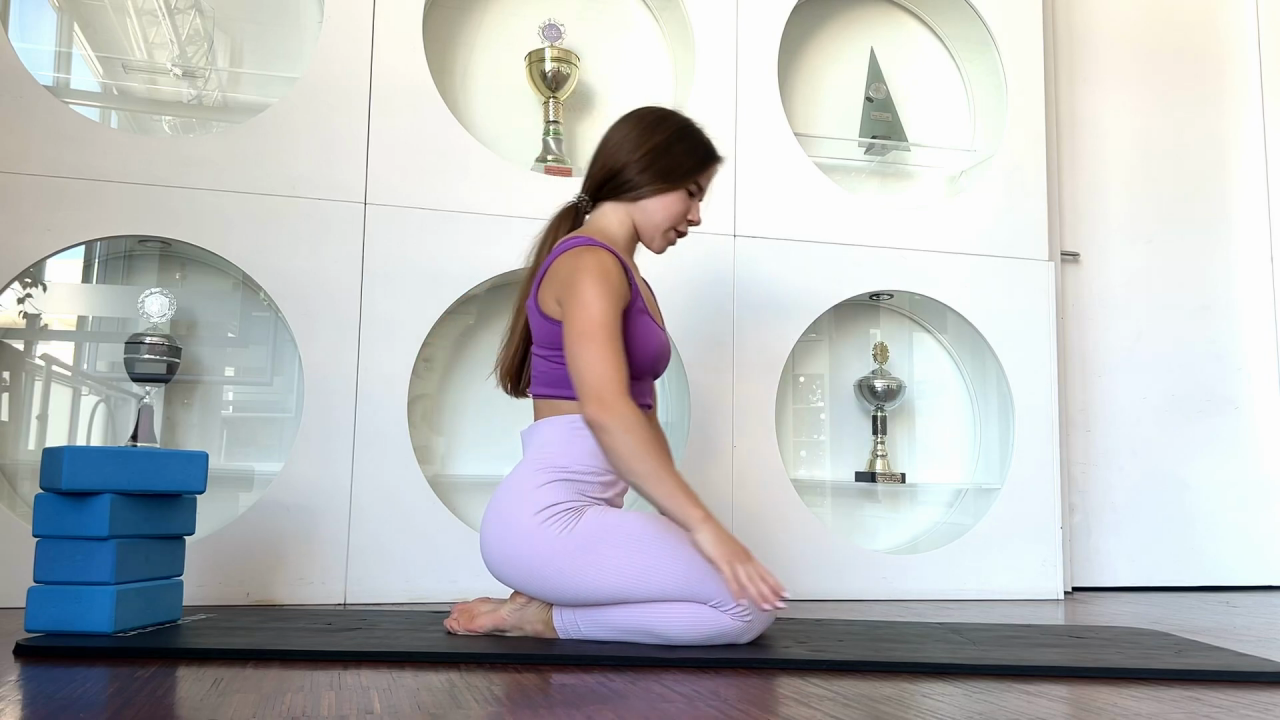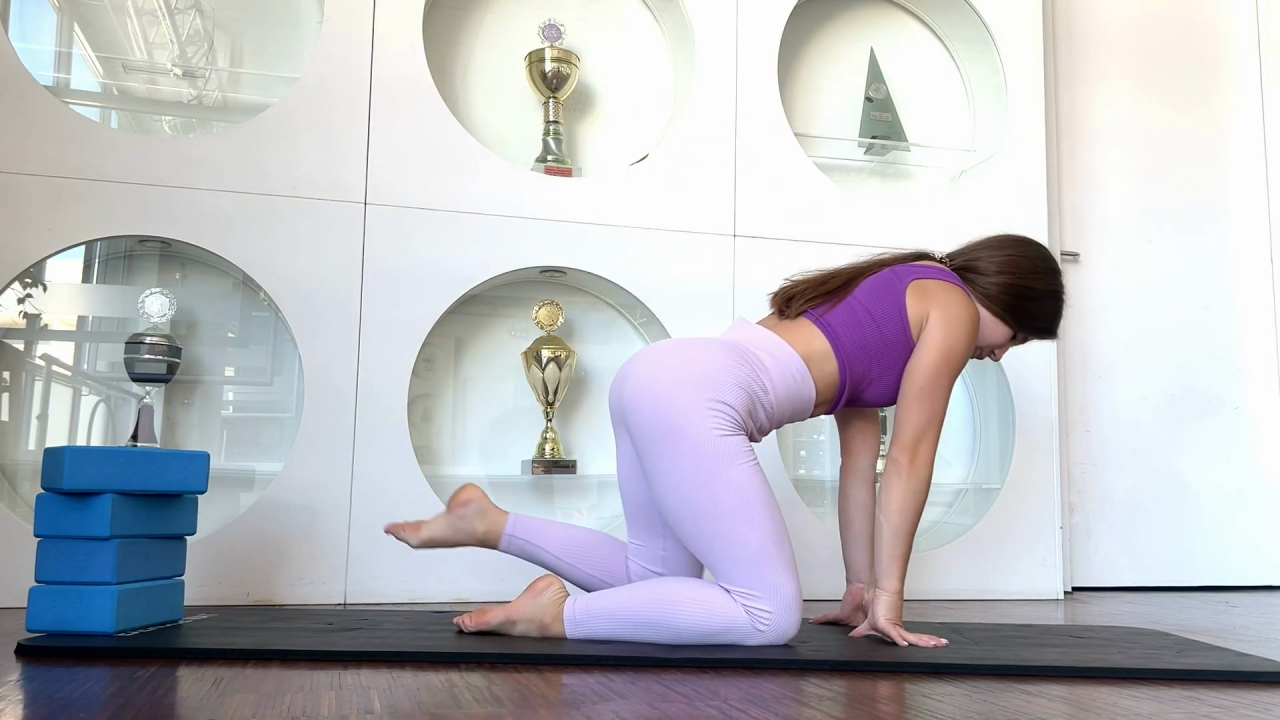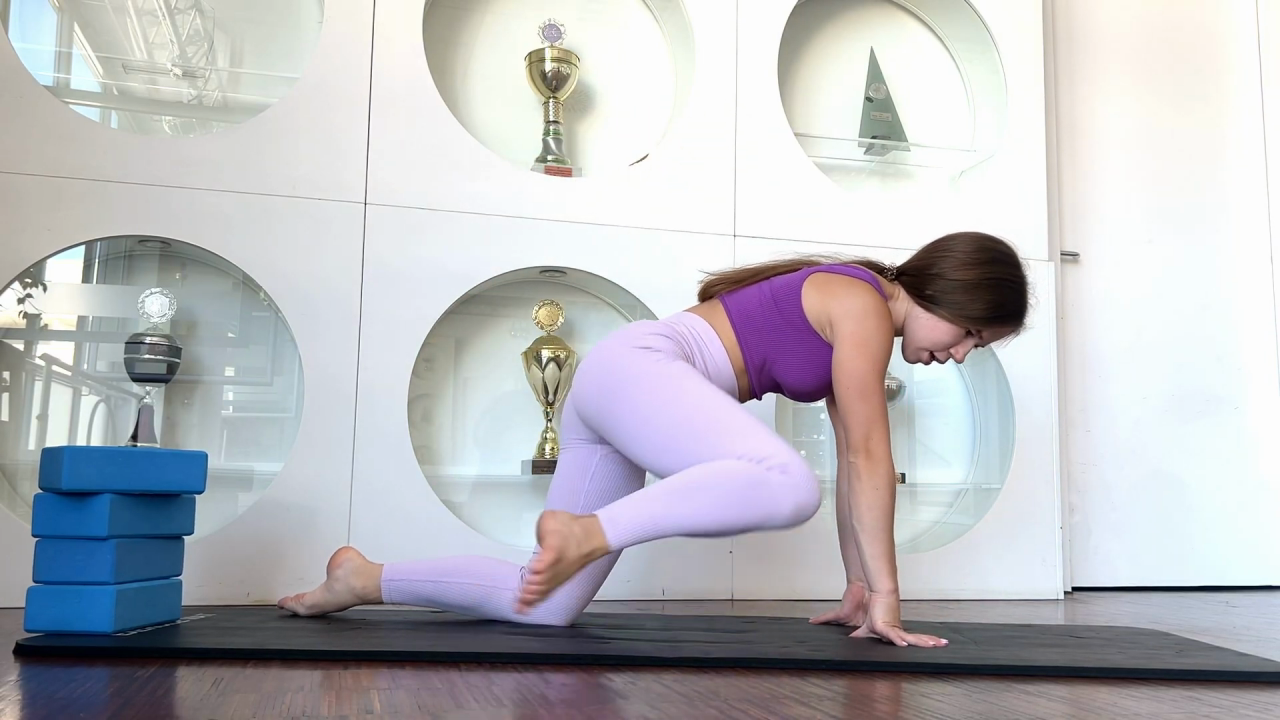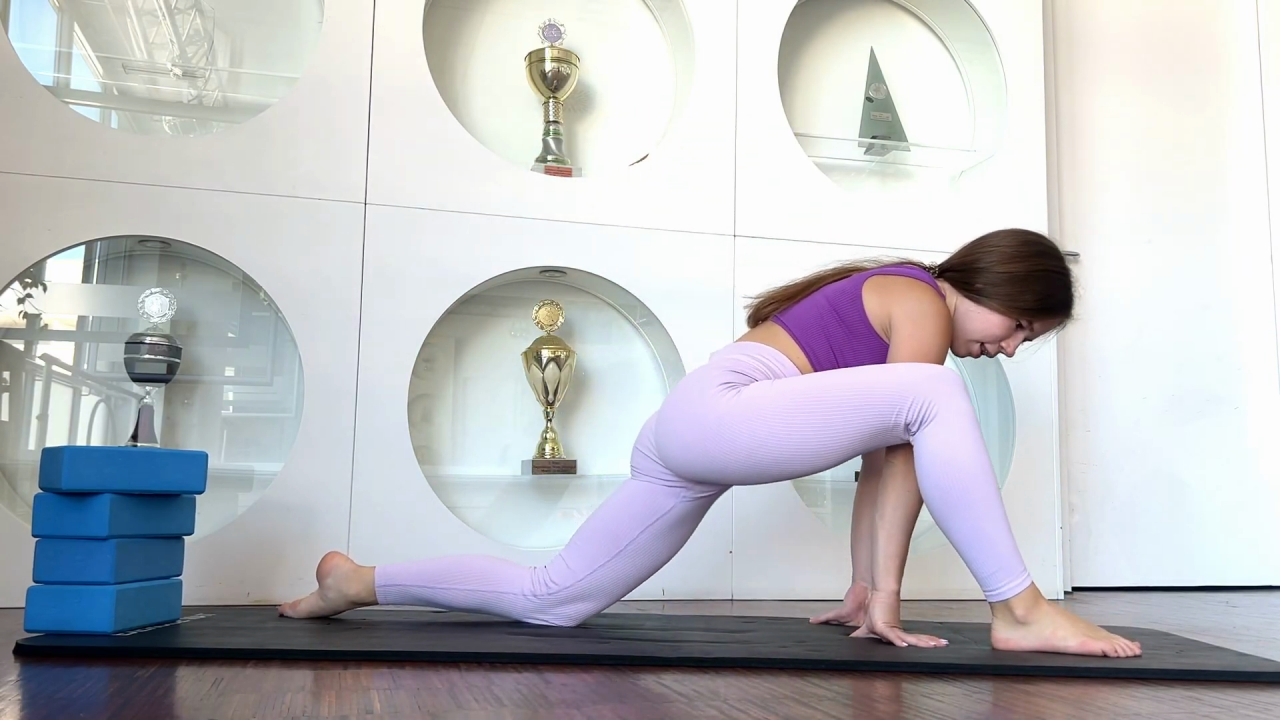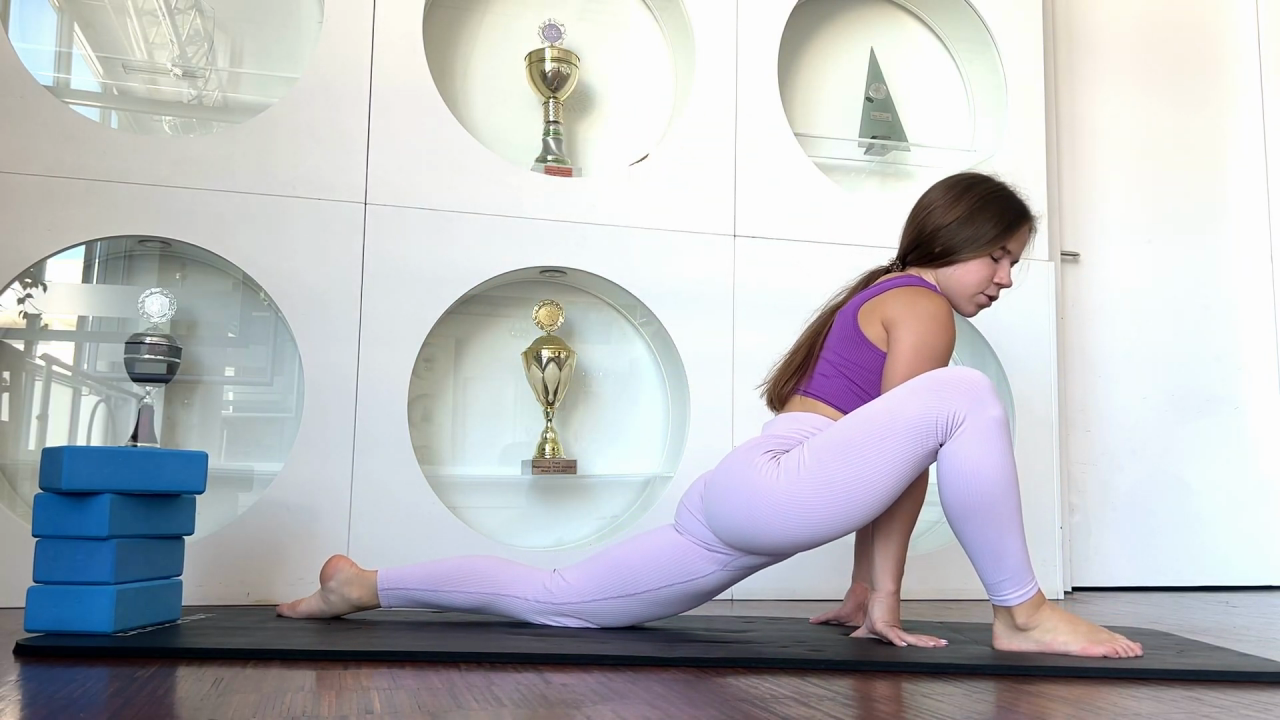
dt=1s
person 1, frame 1
left shoulder: (624, 277)
right shoulder: (589, 265)
left elbow: (635, 417)
right elbow: (607, 409)
left wrist: (684, 529)
right wrist: (704, 529)
left hip: (572, 513)
right hip: (548, 518)
right knee: (745, 602)
left ankle: (551, 598)
right ankle: (548, 618)
person 1, frame 2
left shoulder: (888, 297)
right shoulder: (952, 307)
left elbow: (858, 461)
right elbow: (908, 462)
left wrist: (860, 588)
right wrist: (885, 595)
left hip: (655, 376)
right hip: (691, 399)
left knee: (662, 577)
right knee: (771, 616)
left ankle: (487, 521)
right ankle: (557, 614)
person 1, frame 3
left shoulder: (852, 312)
right shoulder: (864, 305)
left elbow: (854, 461)
right elbow: (869, 459)
left wrist: (860, 591)
right wrist: (886, 595)
left hip: (617, 393)
right hip: (633, 366)
left knee: (549, 604)
right knee: (787, 485)
left ankle: (364, 580)
right ankle: (587, 530)
person 1, frame 4
left shoulder: (891, 302)
right shoulder: (922, 303)
left elbow: (884, 457)
right elbow: (904, 462)
left wrist: (867, 591)
right wrist: (885, 596)
left hip: (688, 433)
right hip: (712, 414)
left knee: (553, 602)
right knee: (935, 394)
left ankle: (357, 582)
right ankle: (1020, 611)
person 1, frame 5
left shoulder: (881, 297)
right shoulder: (922, 305)
left elbow: (882, 448)
right elbow: (911, 440)
left wrist: (869, 591)
right wrist: (882, 597)
left hip: (738, 503)
right hip: (765, 490)
left knee: (552, 599)
right knee: (967, 399)
left ankle: (359, 585)
right ankle: (1023, 616)
